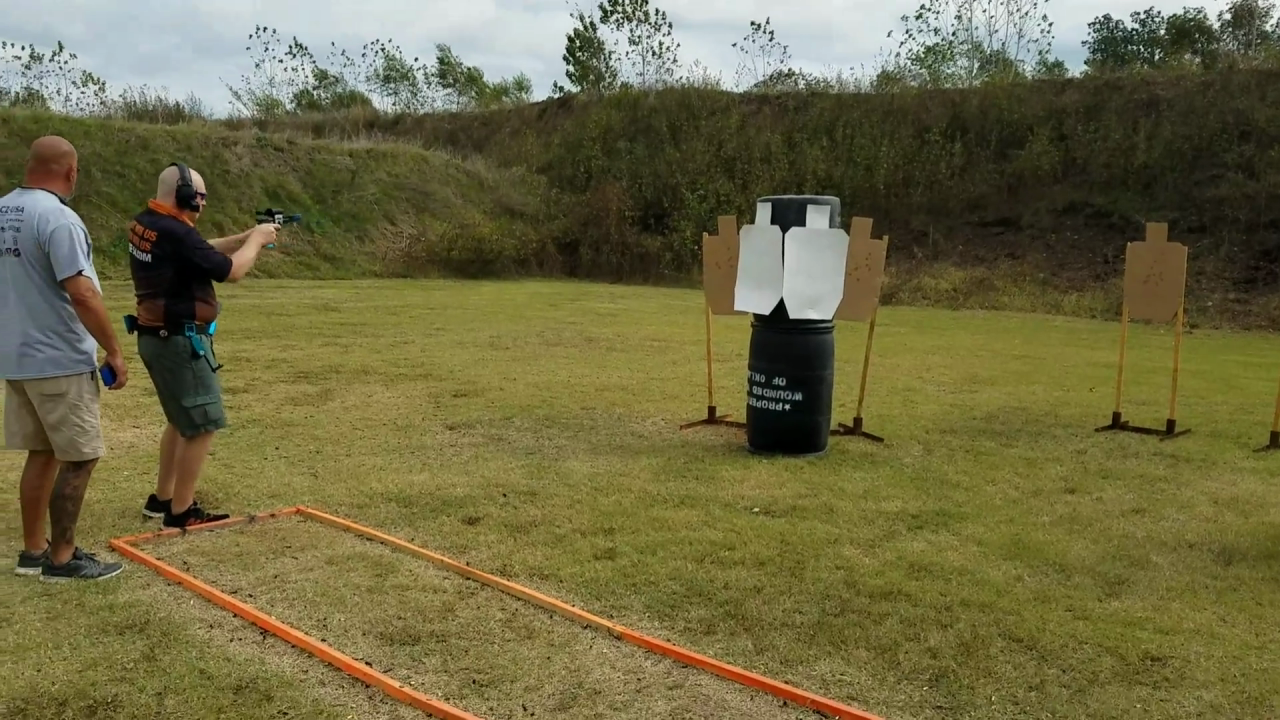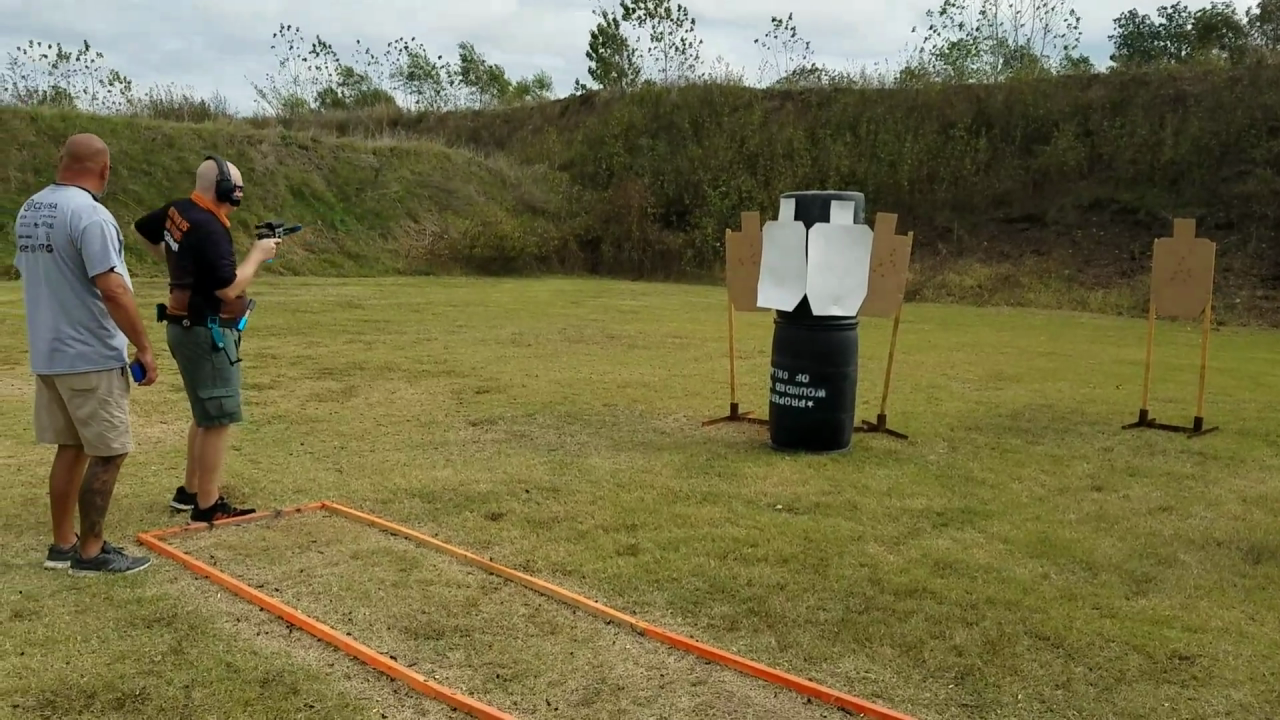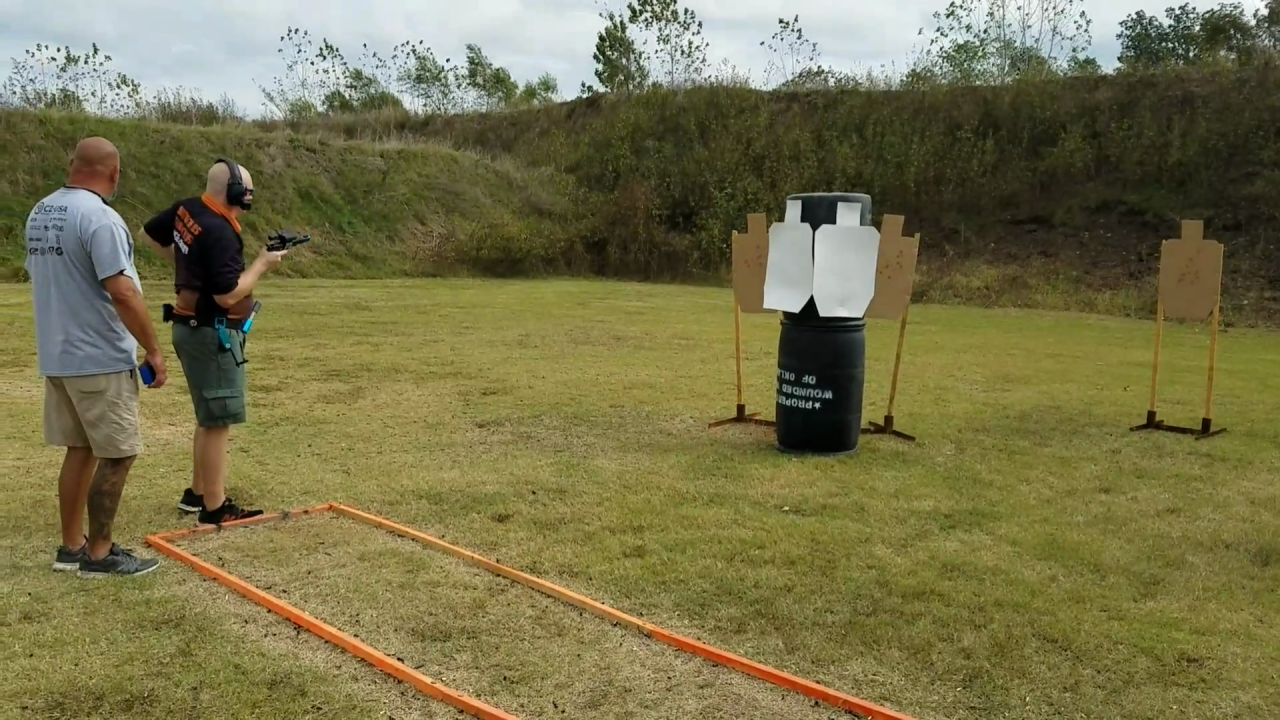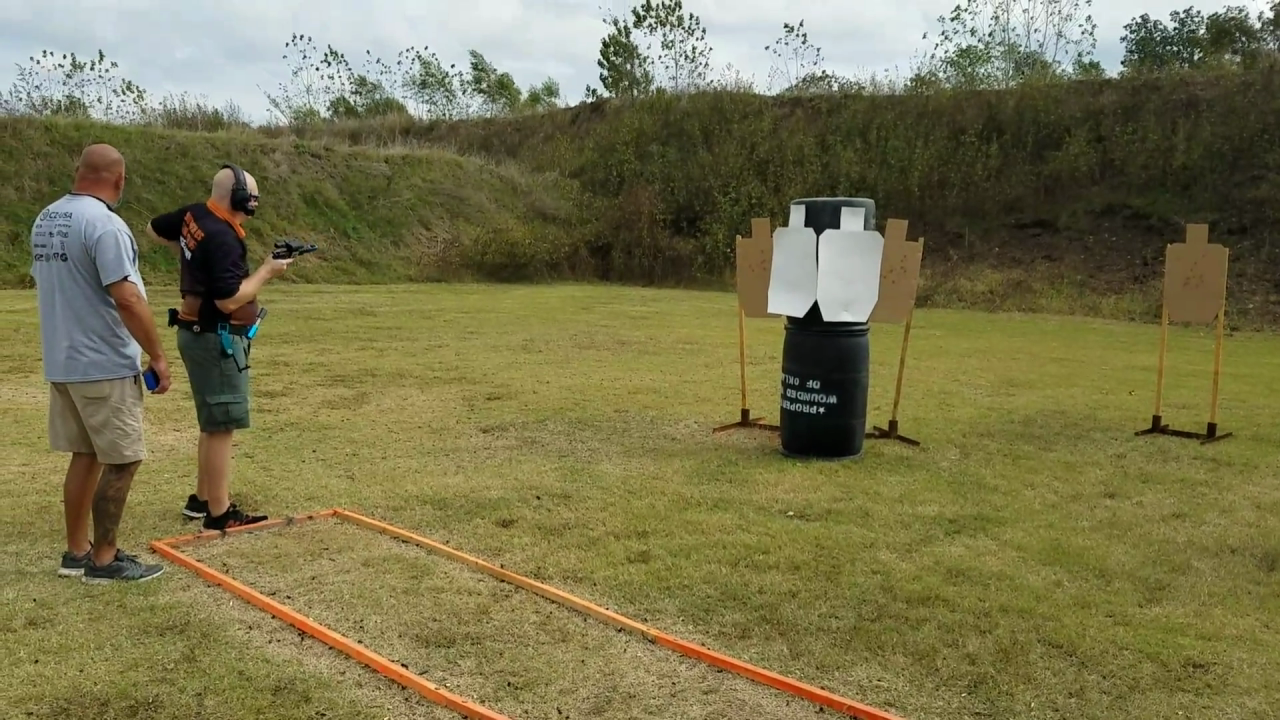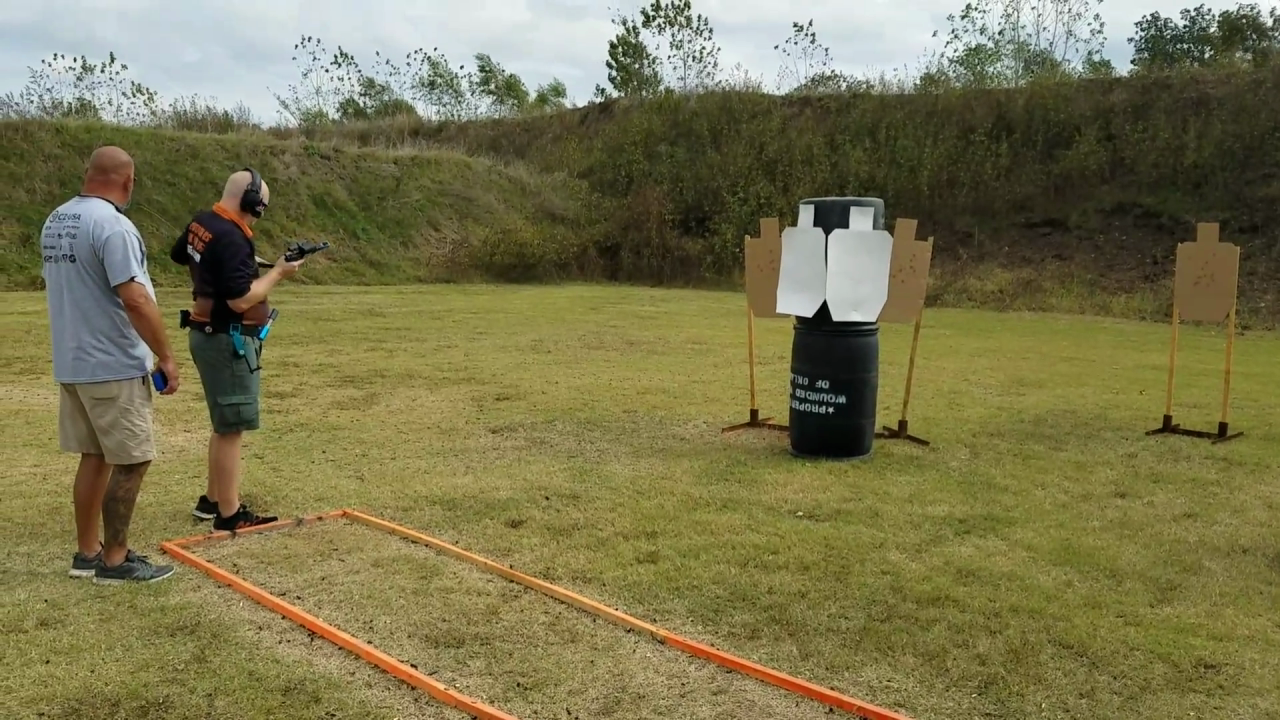
dt=0.3s
person 1, frame 1
right shoulder: (58, 217)
right elbow: (82, 295)
right wrist: (113, 351)
right hip: (60, 363)
left knee: (42, 454)
right knee: (79, 457)
right ankle: (62, 558)
person 1, frame 2
left shoulder: (30, 210)
right shoulder: (90, 215)
left elbow: (31, 275)
right elbow: (113, 291)
right wrist: (144, 348)
left hip: (49, 355)
right hip: (91, 358)
left knee: (71, 448)
right knee: (108, 453)
left ankle: (63, 544)
right ankle: (91, 551)
person 1, frame 3
left shoulder: (40, 213)
right shoulder: (99, 218)
right elbow: (123, 294)
right wrist: (153, 351)
left hip: (58, 357)
right hip: (99, 360)
left knee: (80, 450)
right knee: (116, 454)
left ankle: (72, 546)
right ankle: (99, 553)
person 1, frame 4
left shoulder: (46, 220)
right shoulder: (104, 223)
right elbow: (127, 300)
right wrist: (157, 357)
left hip: (63, 362)
right hip: (105, 366)
left knee: (85, 455)
right knee: (121, 461)
left ankle: (77, 552)
right ankle: (104, 559)
person 1, frame 5
left shoulder: (55, 221)
right shoulder: (112, 225)
right elbow: (135, 301)
right wrist: (166, 357)
left hip: (73, 364)
right hip: (113, 367)
left knee: (95, 457)
right knee: (130, 461)
left ankle: (88, 552)
right ankle: (115, 559)
person 2, frame 1
left shoulder: (147, 221)
right shoulder: (175, 233)
left elbow: (201, 249)
right elbow: (231, 270)
left wrist: (247, 235)
right wrist: (257, 240)
left hip: (156, 337)
right hip: (179, 340)
left knee: (182, 421)
right knee: (202, 425)
left ankle: (162, 498)
right ankle: (180, 511)
person 2, frame 2
left shoulder: (178, 210)
right shoulder: (209, 229)
left elbow: (142, 230)
right elbow: (228, 289)
right wrist: (257, 254)
left hip: (188, 326)
right hip: (207, 332)
left knee: (206, 415)
right knee: (218, 419)
left ankle: (190, 490)
right ankle: (208, 505)
person 2, frame 3
left shoulder: (188, 209)
right shoulder: (220, 233)
left elbow: (149, 234)
right elbow: (227, 296)
right wrist: (262, 264)
left hip: (193, 328)
right hip: (211, 333)
left knee: (210, 417)
right knee: (219, 420)
left ankle: (197, 492)
right ankle: (214, 507)
person 2, frame 4
left shoulder: (195, 215)
right shoulder: (222, 239)
left elbow: (155, 228)
right elbow: (229, 300)
right wrist: (267, 271)
left hip: (200, 333)
right hip: (215, 338)
left knee: (213, 423)
right knee: (222, 426)
left ankle: (202, 498)
right ankle: (219, 513)
person 2, frame 5
left shoulder: (202, 222)
right shoulder: (230, 238)
left elbow: (179, 256)
right elbow: (241, 300)
right wrist: (277, 273)
left hip: (210, 335)
right hip: (227, 339)
left knee: (225, 424)
right knee: (232, 427)
left ankle: (212, 499)
right ankle: (229, 514)
